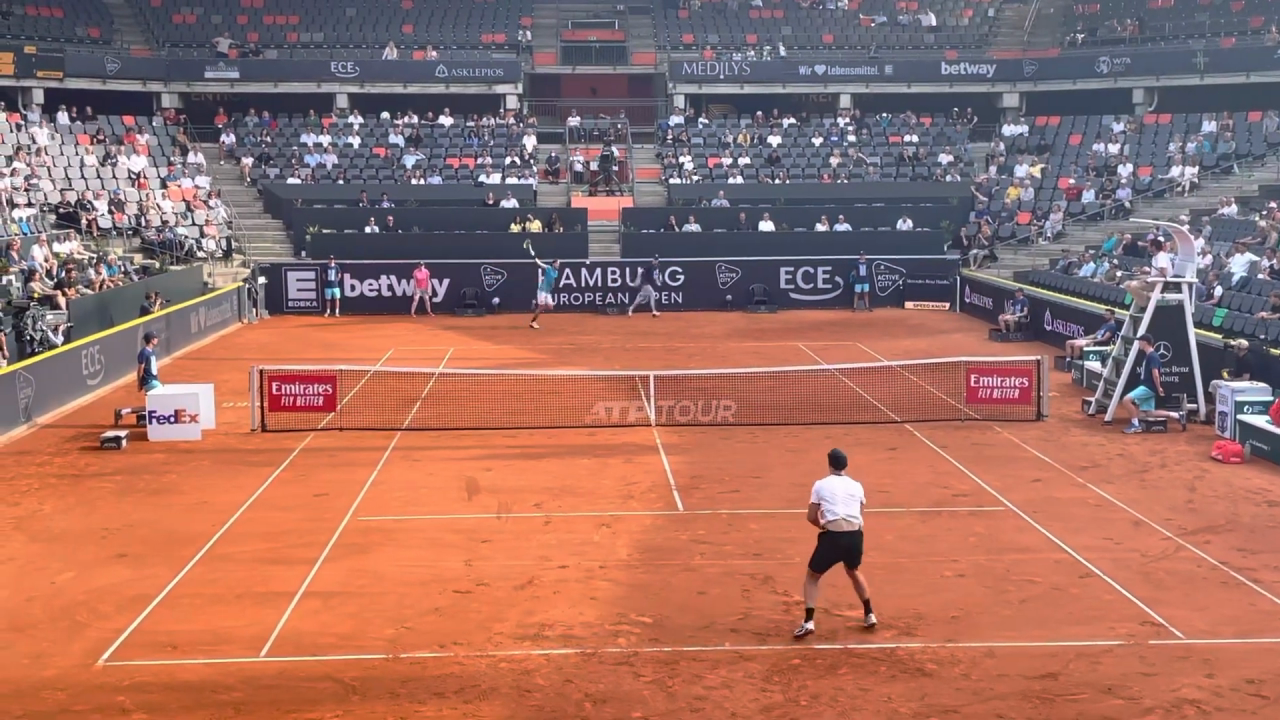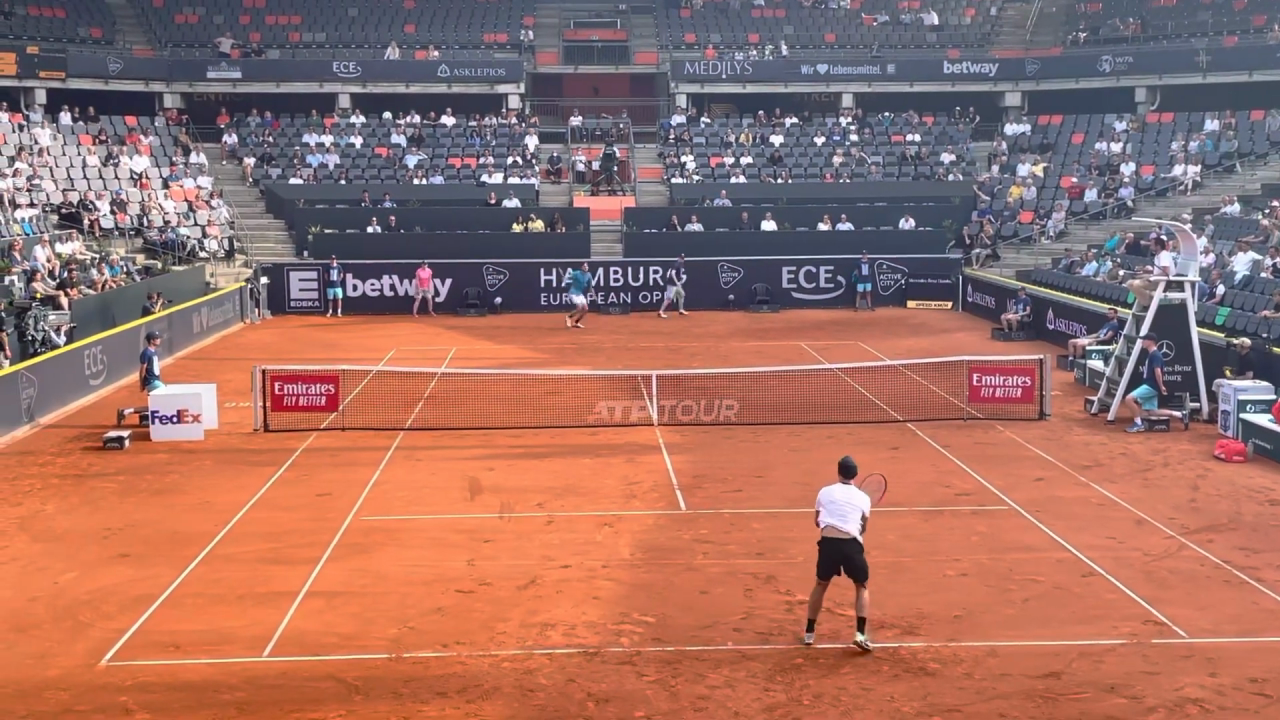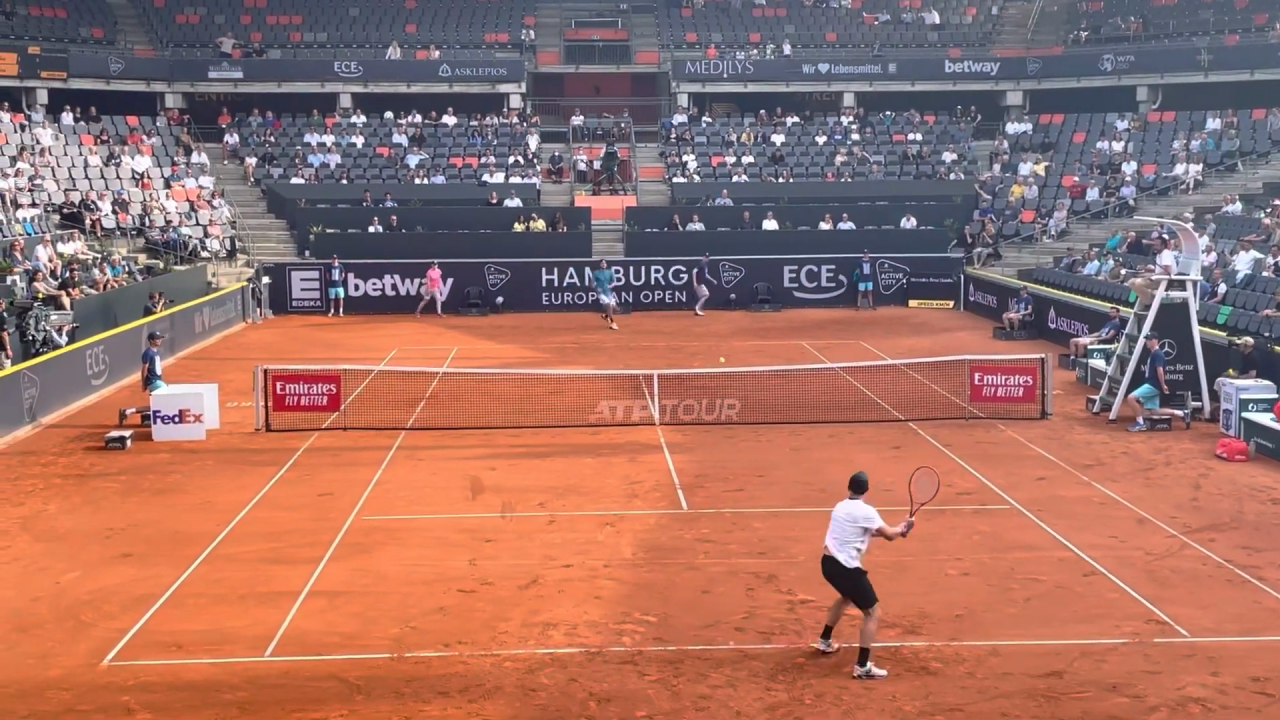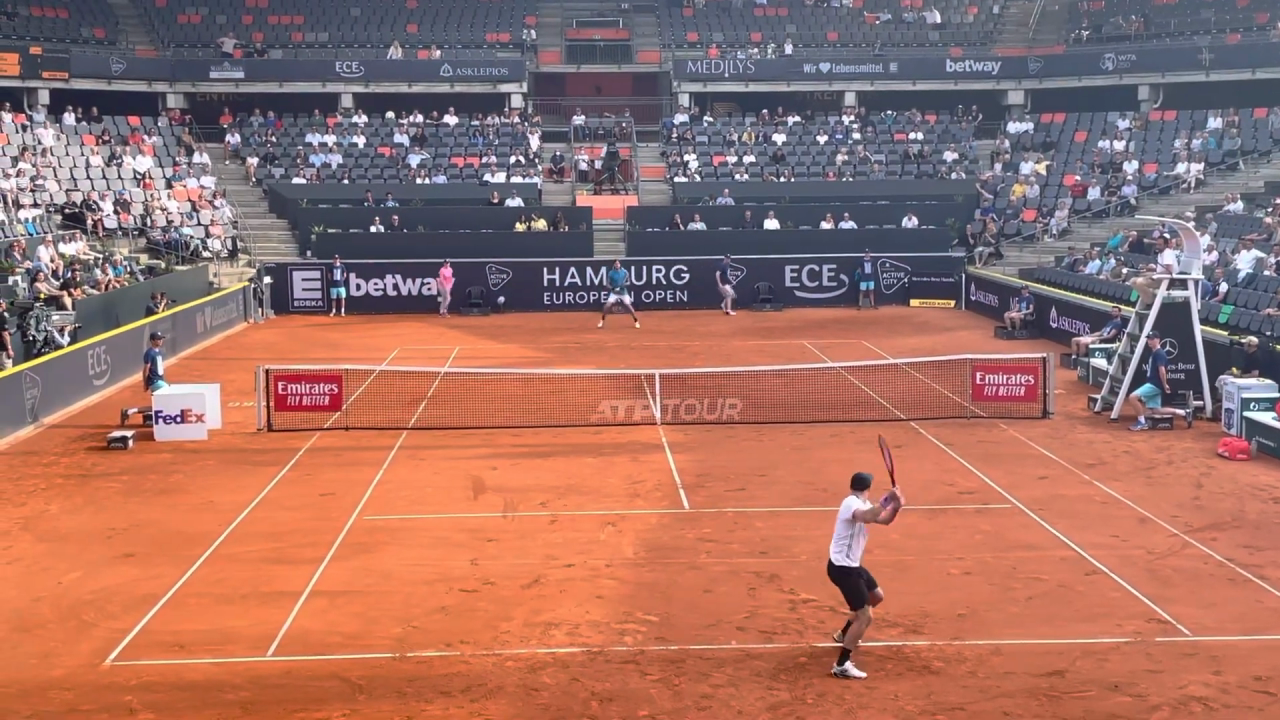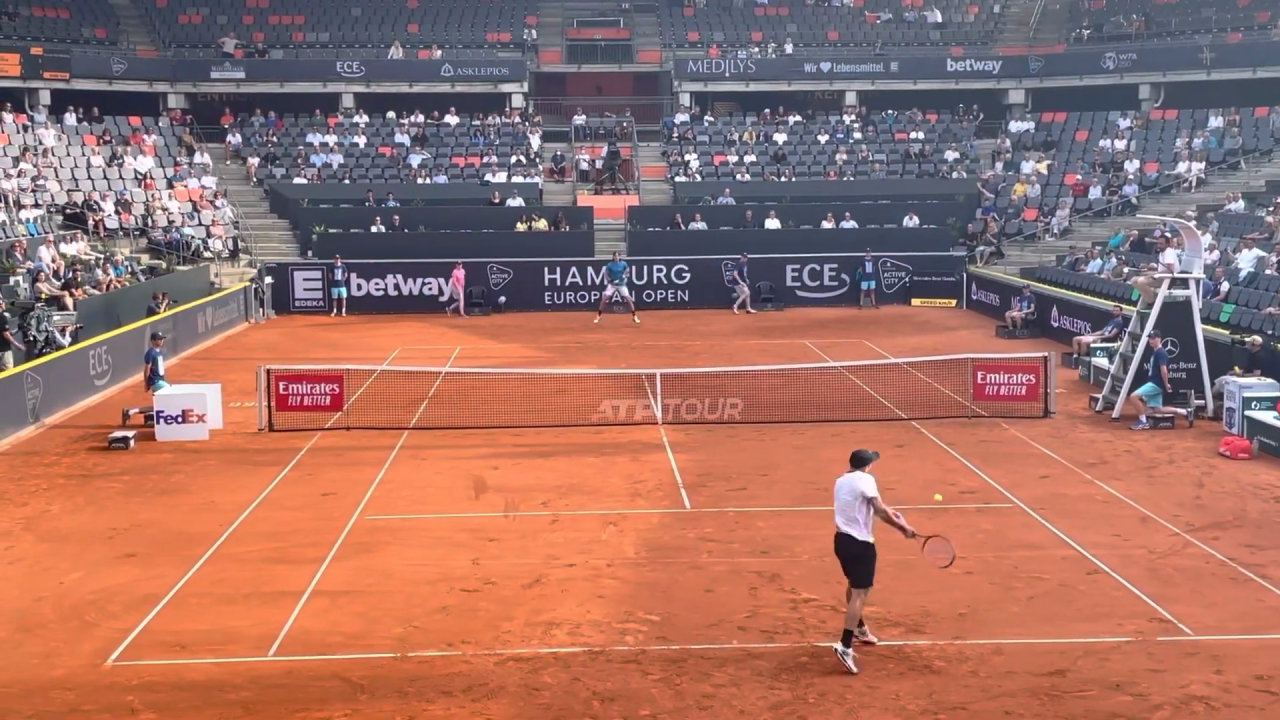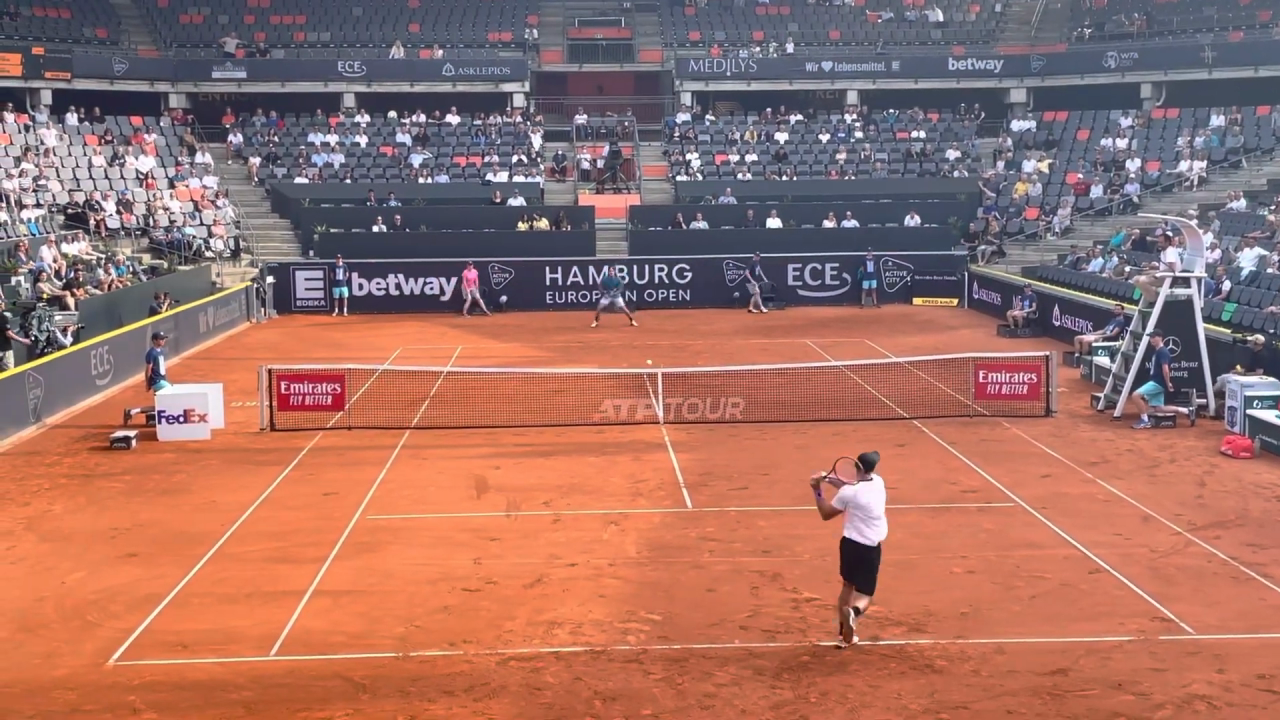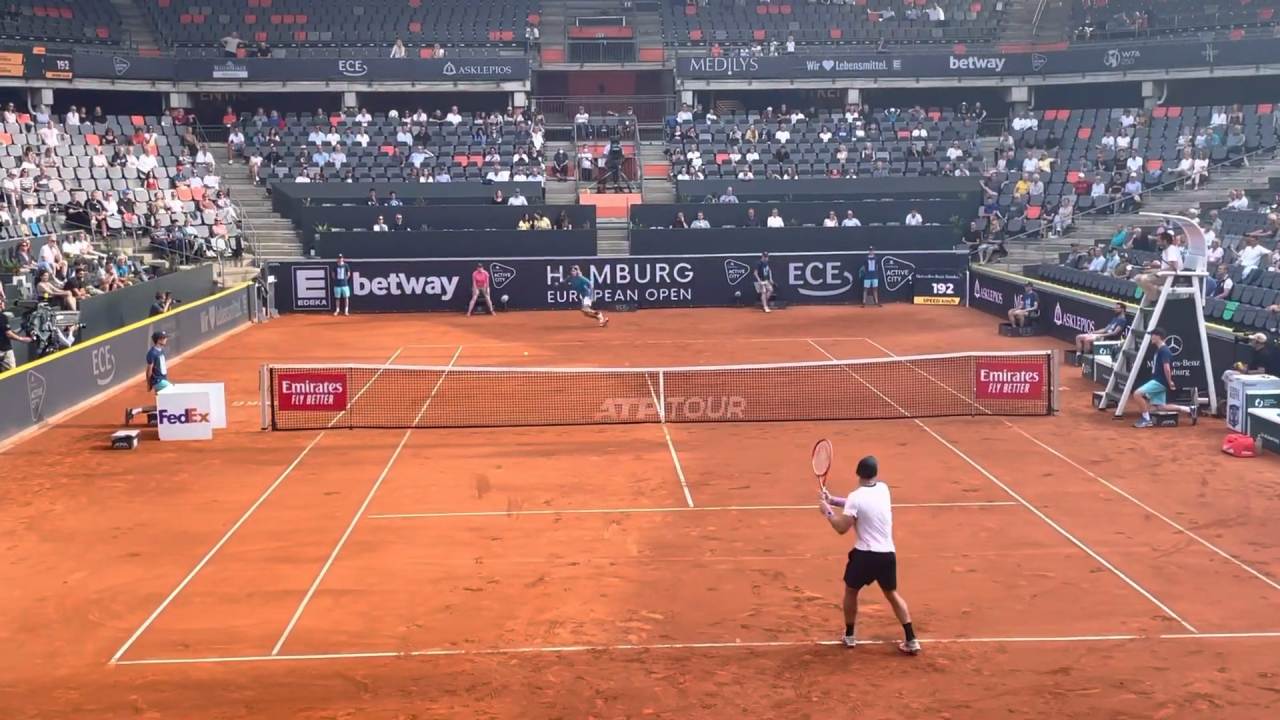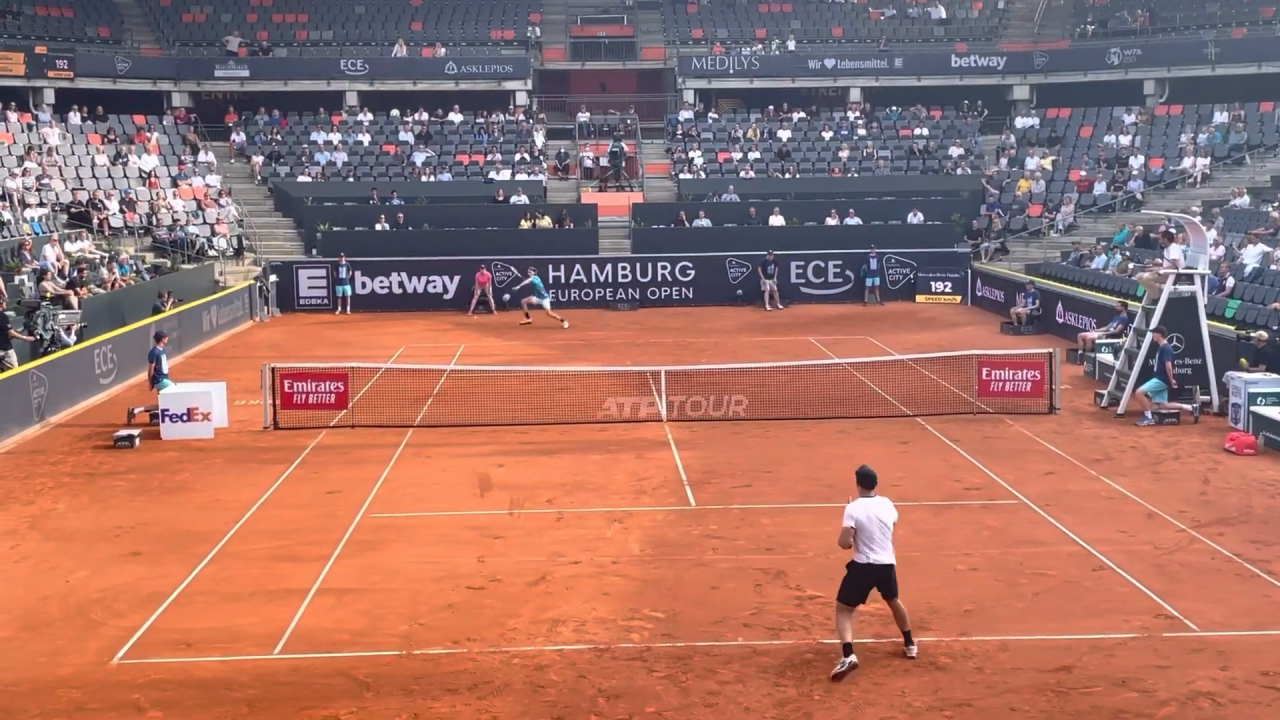
dt=0.3s
person 1, frame 1
left shoulder: (821, 485)
right shoulder: (857, 486)
left elbow: (811, 517)
left hip: (833, 536)
right hip: (855, 536)
left knee: (812, 577)
right knee: (854, 572)
left ankle: (808, 622)
right ankle: (869, 615)
person 1, frame 2
left shoulder: (824, 493)
right shoulder: (862, 498)
left elbow: (817, 522)
right elbow: (863, 527)
left hip: (828, 543)
right hip: (851, 545)
left knee: (821, 585)
right knee: (862, 587)
left ankle: (809, 633)
right ankle: (861, 632)
person 1, frame 3
left shoulder: (840, 507)
right shoulder: (866, 511)
right elbow: (889, 535)
left wrist: (882, 531)
right wrist: (904, 527)
left hip: (828, 563)
right hip: (846, 567)
left knee: (847, 597)
right knee: (872, 613)
left ankle: (825, 641)
right ankle: (862, 665)
person 1, frame 4
left shoulder: (862, 504)
right shoulder: (851, 504)
left elbow: (883, 519)
right elbow: (868, 519)
left wrist: (895, 503)
right wrist: (889, 500)
left hip: (852, 564)
right hip: (843, 568)
left knee: (875, 596)
right knee: (865, 615)
left ankle: (845, 633)
right ankle: (842, 665)
person 1, frame 5
left shoulder: (841, 482)
right shoulder: (865, 480)
right elbow: (880, 510)
left wrist: (892, 516)
right wrist: (903, 527)
left hip: (842, 540)
right hip: (859, 543)
left knee: (854, 586)
right knee: (859, 595)
left ankle: (859, 628)
right ankle: (845, 647)
person 1, frame 6
left shoulder: (847, 493)
right shoulder: (878, 481)
left elbow: (826, 514)
left wrist: (818, 491)
right wrist: (828, 478)
left hip: (851, 544)
right hip: (872, 547)
left knee: (848, 587)
right knee: (865, 596)
left ankle: (845, 634)
right ankle: (852, 613)
person 1, frame 7
left shoulder: (855, 497)
right shoulder: (883, 489)
left elbow: (842, 528)
left wrist: (827, 511)
right wrist: (833, 500)
left hip: (865, 554)
right hip: (887, 554)
left knee: (851, 592)
right knee: (892, 594)
left ankle: (850, 635)
right ankle: (911, 640)
person 1, frame 8
left shoulder: (853, 508)
right shoulder: (888, 504)
left elbow: (844, 543)
left wrist: (855, 544)
left hip: (862, 567)
right hip: (887, 565)
left knee: (842, 611)
right knee: (893, 601)
left ankle: (848, 658)
right ankle: (910, 645)
